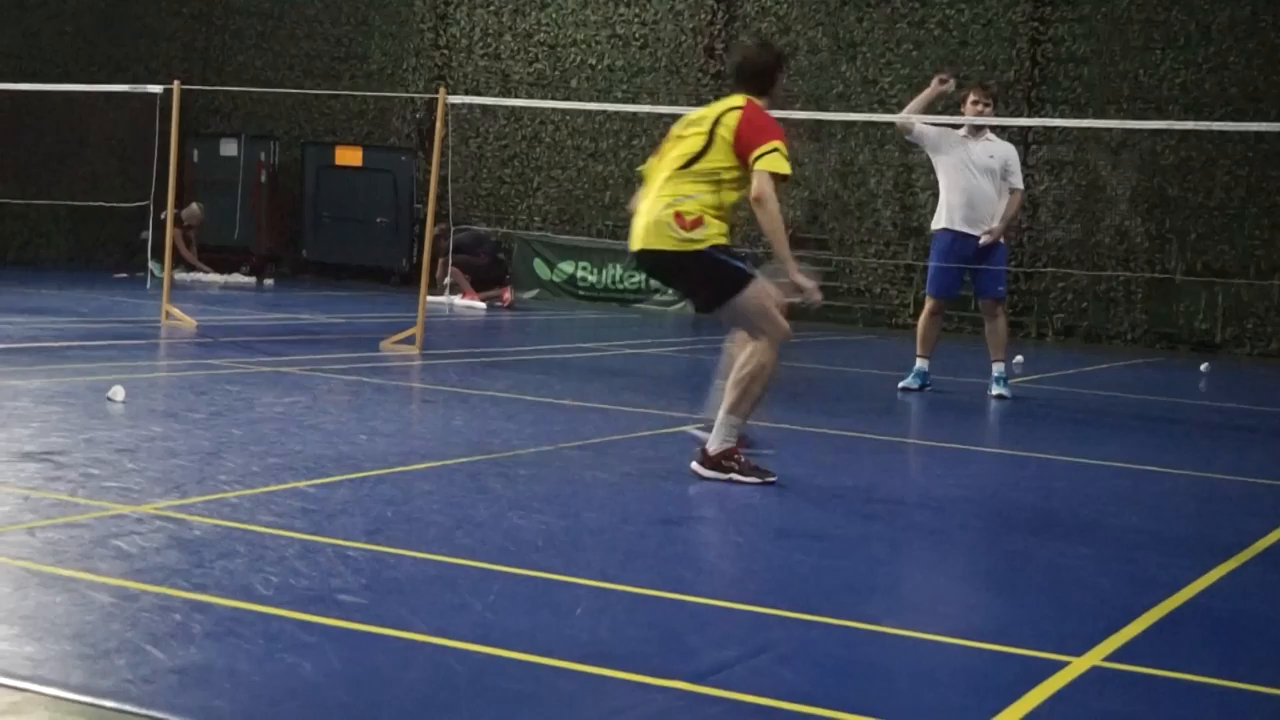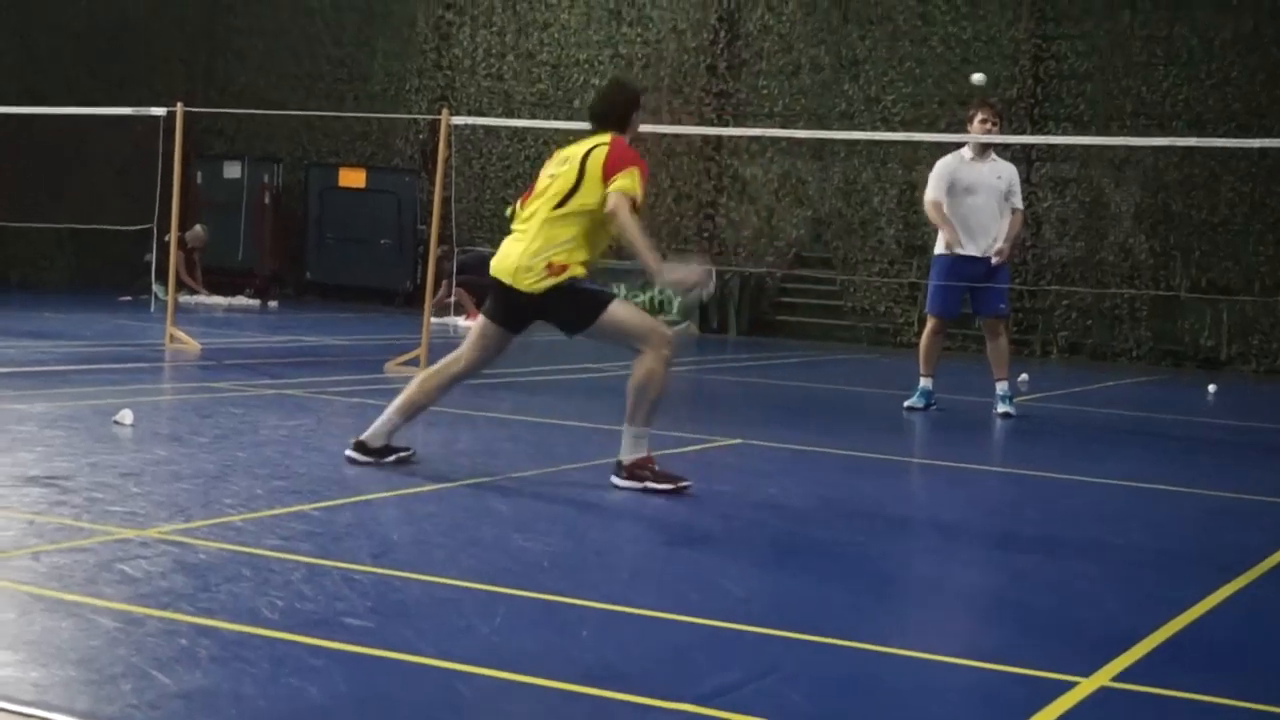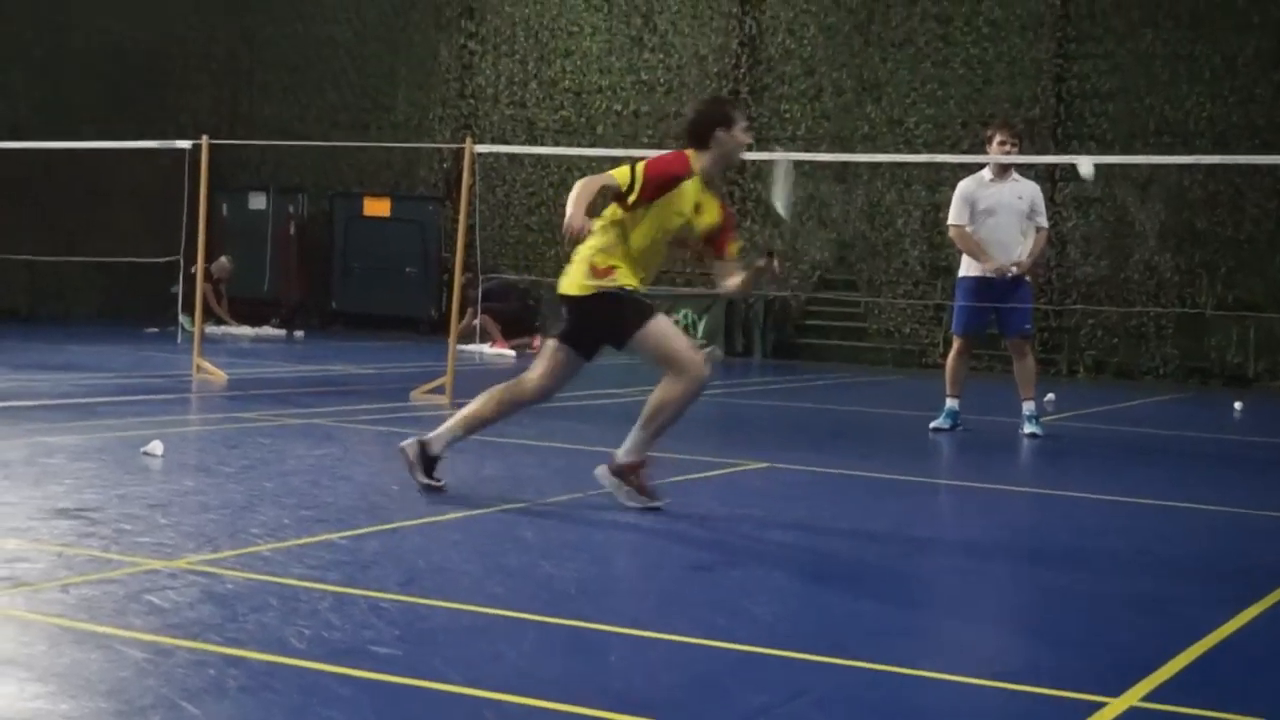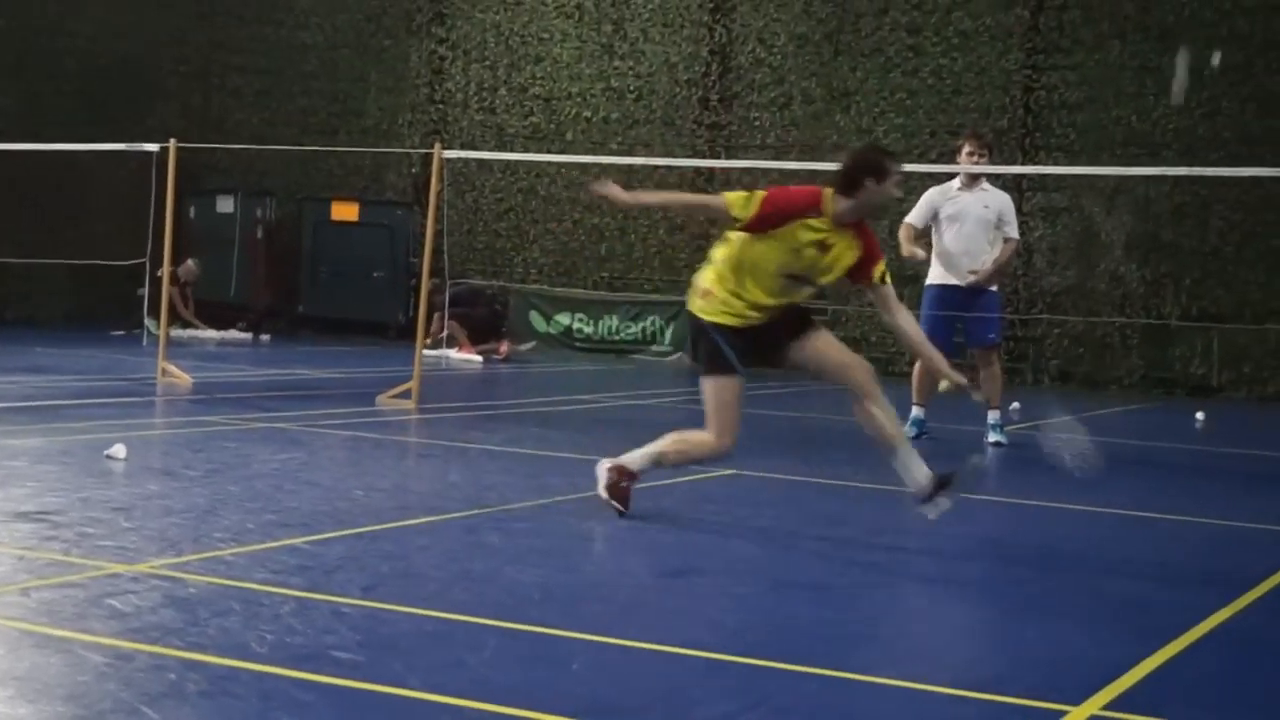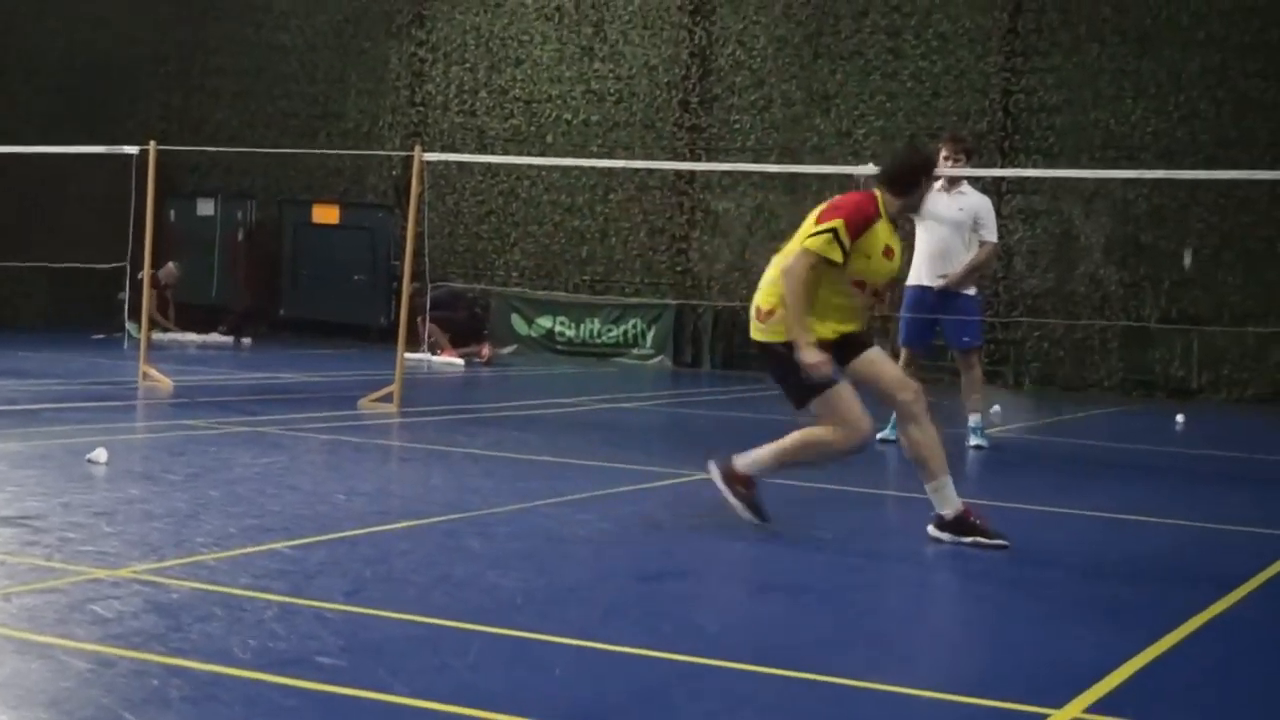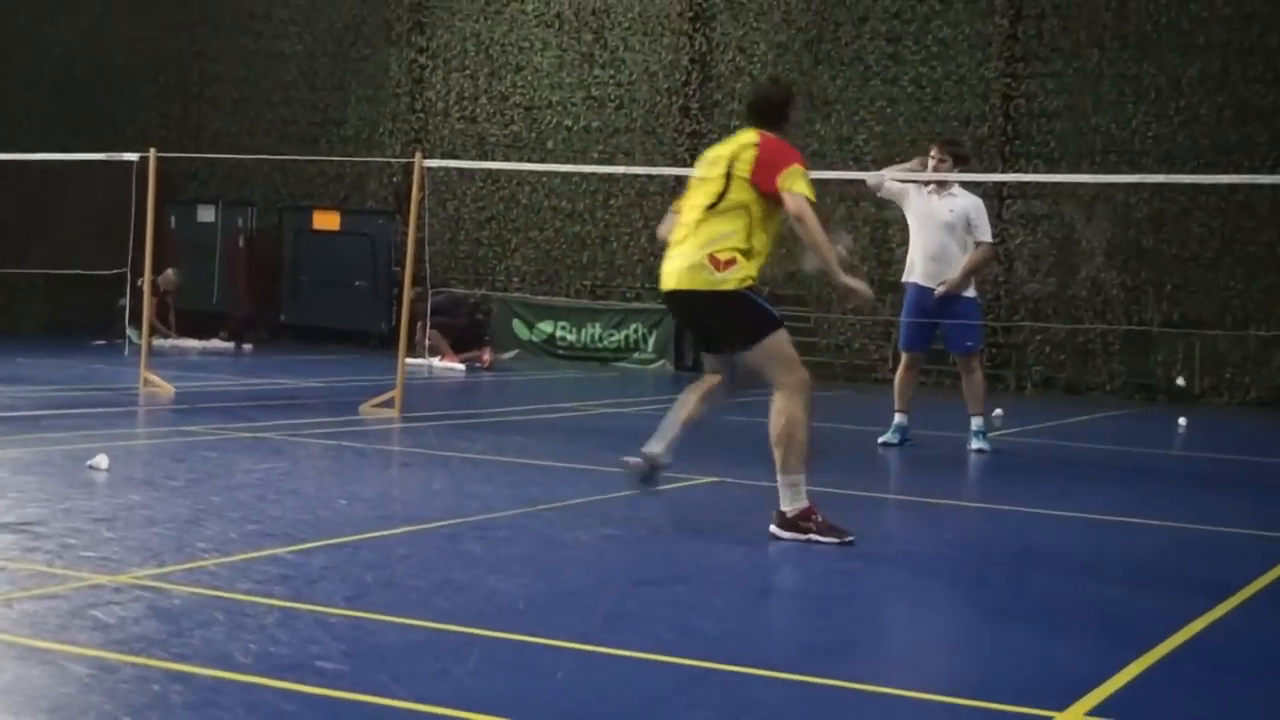
dt=0.3s
person 1, frame 1
left shoulder: (694, 120)
right shoulder: (760, 123)
left elbow: (642, 195)
right elbow: (762, 195)
right wrist: (791, 270)
left hip: (648, 239)
right hip: (686, 238)
left knee: (752, 322)
right knee: (774, 332)
left ankle: (727, 426)
right ankle: (718, 452)
person 1, frame 2
left shoulder: (563, 157)
right shoulder: (624, 155)
left elbow: (516, 219)
right elbow: (618, 210)
right wrist: (660, 270)
left hip: (510, 270)
right hip: (551, 276)
left knee: (467, 360)
right knee: (658, 341)
left ankle: (374, 440)
right ankle: (634, 460)
person 1, frame 3
left shoulder: (715, 209)
right shoulder: (672, 167)
left elbow: (727, 279)
right elbow: (590, 184)
left wrist: (751, 274)
right wrist: (575, 214)
left hip: (603, 287)
right hip: (602, 283)
left knee: (533, 386)
right knee: (692, 370)
left ankle: (430, 445)
right ankle: (626, 464)
person 1, frame 4
left shoulder: (862, 243)
right shoulder: (796, 204)
left elbow: (894, 311)
right elbow: (711, 203)
left wrist: (943, 368)
right wrist: (628, 197)
left hip: (773, 312)
right hip: (722, 311)
left knee: (860, 377)
right knee: (719, 443)
left ankle: (921, 483)
right ankle: (620, 471)
person 1, frame 5
left shoulder: (889, 242)
right shoulder: (857, 210)
right elbow: (797, 265)
right wrist: (802, 344)
left hip: (829, 330)
right hip: (787, 330)
left knee: (910, 401)
right knee: (851, 432)
left ankle: (952, 514)
right ankle: (740, 469)
person 1, frame 6
left shoulder: (716, 154)
right shoulder: (777, 152)
left elbow: (666, 229)
right elbow: (800, 213)
right wrist: (838, 273)
left hip: (679, 279)
right hip: (720, 282)
left knee: (718, 375)
right knee: (793, 382)
left ankle: (654, 455)
right ankle: (794, 513)
person 2, frame 1
left shoulder: (1006, 150)
right shoulder: (943, 139)
left elbow: (1016, 193)
right elbow: (903, 122)
left wrist: (1001, 226)
right wrist: (932, 92)
left hip: (989, 240)
right hip: (950, 236)
left knee: (993, 308)
right knee: (934, 304)
left ankle: (998, 376)
right ankle: (921, 370)
person 2, frame 2
left shoulder: (1008, 170)
right shoulder: (949, 164)
left elbow: (1016, 212)
right elbow: (932, 203)
left wrist: (1007, 244)
right wrist: (947, 230)
left hip: (991, 261)
right hip: (951, 257)
left knee: (995, 326)
right knee: (936, 323)
left ankle: (1003, 394)
right ankle: (925, 389)
person 2, frame 3
left shoulder: (1030, 189)
right shoulder: (969, 186)
left elbow: (1041, 230)
right elbow: (956, 231)
left wrist: (1030, 260)
right wrist: (987, 261)
left hip: (1016, 280)
right hip: (975, 278)
left knee: (1021, 346)
right knee: (961, 344)
left ankle: (1029, 414)
right ankle: (951, 410)
person 2, frame 4
left shoulder: (1001, 199)
right shoulder: (937, 194)
left elbow: (1011, 242)
right elbow: (909, 226)
left wrist: (992, 269)
right wrist: (908, 246)
left hip: (983, 290)
right hip: (941, 286)
left knee: (988, 355)
left ankle: (994, 423)
right ankle: (917, 418)
person 2, frame 5
left shoulder: (979, 202)
right shoulder: (922, 193)
left elbow: (989, 248)
left wrist: (961, 275)
left hip: (960, 293)
right hip: (919, 288)
left knee: (968, 358)
right knee: (908, 355)
left ankle: (975, 426)
right ankle: (897, 421)
person 2, frame 6
left shoulder: (971, 203)
right shoulder: (912, 194)
left elbow: (986, 249)
right elbow: (874, 182)
left wrist: (959, 279)
right wrist: (909, 166)
left hip: (958, 296)
right hip: (919, 292)
left knee: (969, 362)
right knee: (909, 359)
left ankle: (977, 429)
right ankle: (900, 425)
